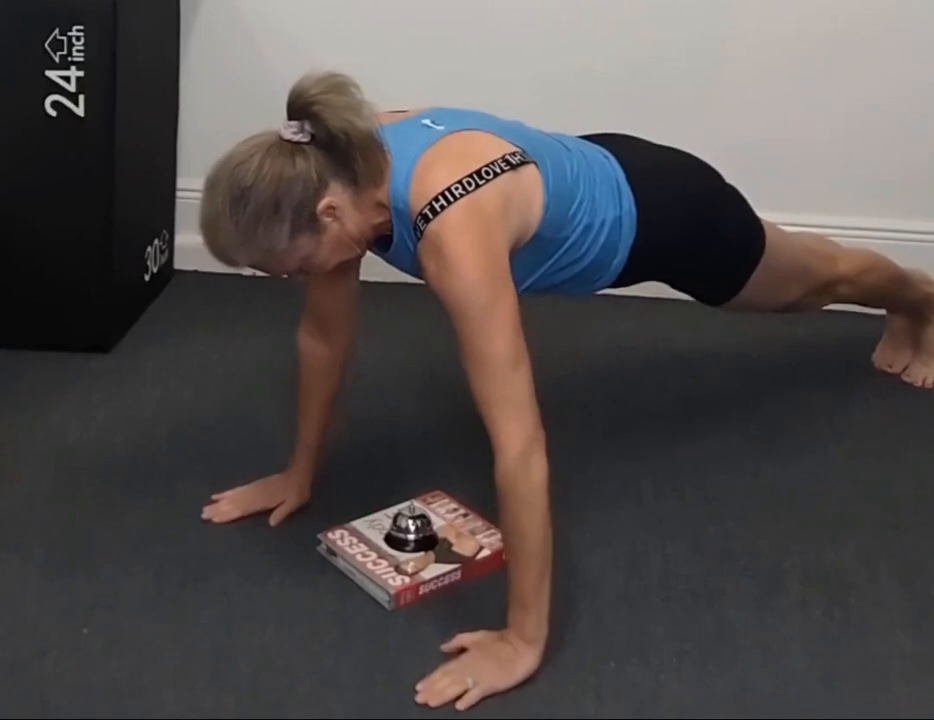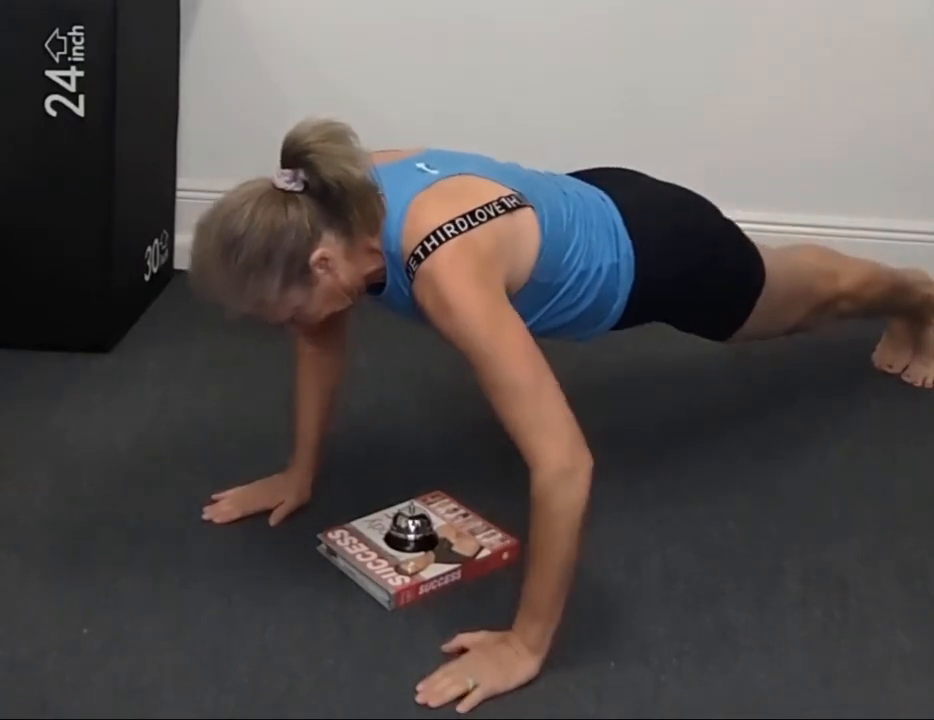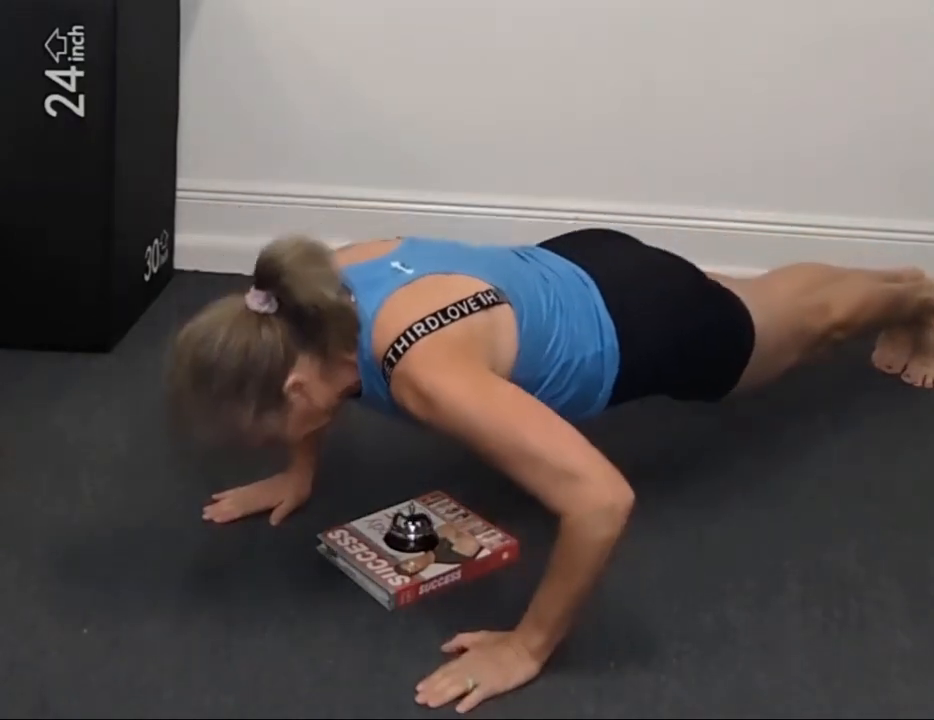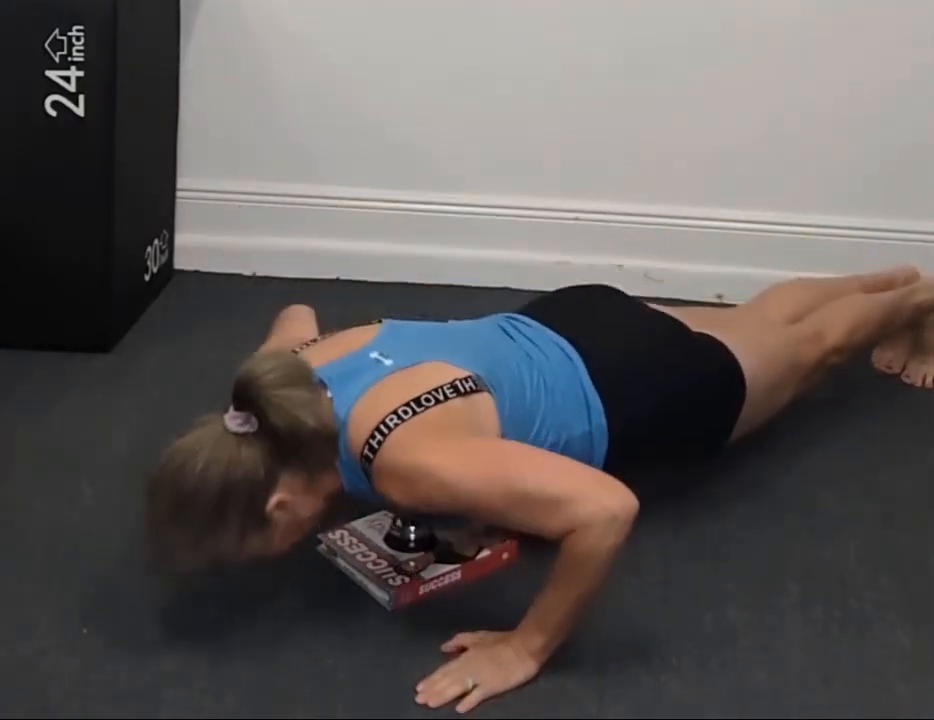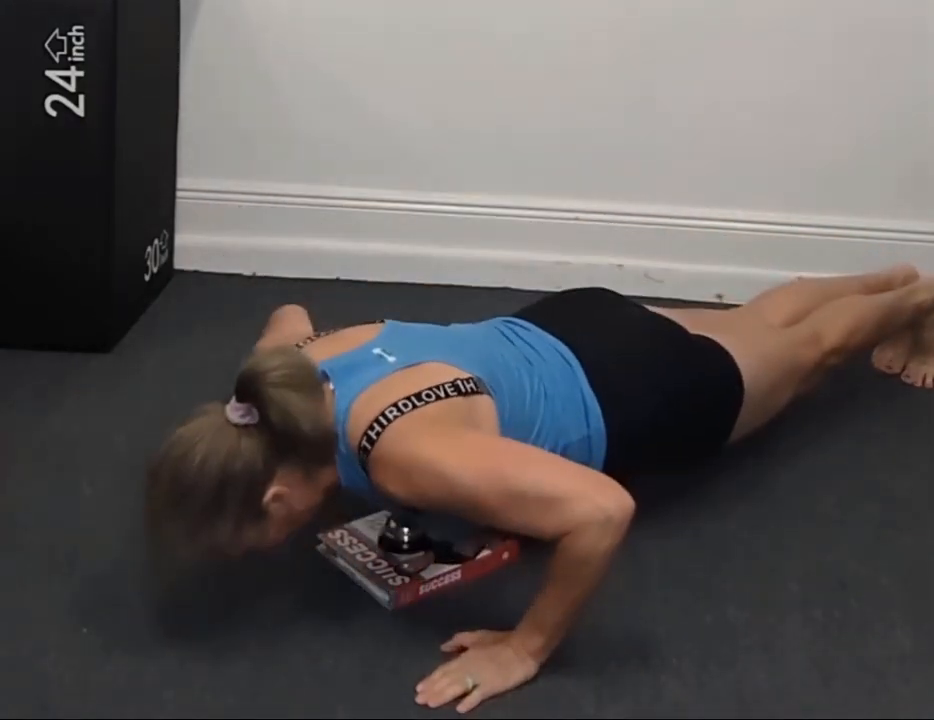
dt=0.3s
person 1, frame 1
left shoulder: (453, 232)
right shoulder: (338, 167)
left elbow: (520, 447)
right elbow: (323, 334)
left wrist: (523, 640)
right wrist: (298, 475)
left hip: (661, 213)
right hip: (597, 184)
left knee: (814, 279)
right knee: (795, 296)
person 1, frame 2
left shoulder: (445, 273)
right shoulder: (337, 203)
left elbow: (564, 464)
right elbow: (325, 331)
left wrist: (527, 644)
right wrist: (301, 471)
left hip: (658, 254)
right hip: (592, 213)
left knee: (821, 293)
right knee: (797, 290)
person 1, frame 3
left shoulder: (423, 371)
right shoulder: (312, 299)
left elbow: (604, 501)
left wrist: (527, 647)
right wrist: (299, 474)
left hip: (644, 328)
right hip: (577, 276)
left knee: (816, 321)
right knee: (764, 294)
person 1, frame 4
left shoulder: (403, 461)
right shoulder: (293, 378)
left elbow: (610, 507)
right elbow: (298, 310)
left wrist: (527, 647)
right wrist: (284, 454)
left hip: (629, 394)
right hip: (560, 331)
left knee: (807, 345)
right knee: (752, 316)
person 1, frame 5
left shoulder: (402, 455)
right shoulder: (291, 376)
left elbow: (605, 509)
right elbow: (291, 312)
left wrist: (526, 647)
right wrist: (290, 455)
left hip: (629, 397)
right hip: (558, 333)
left knee: (804, 348)
right knee: (752, 322)
